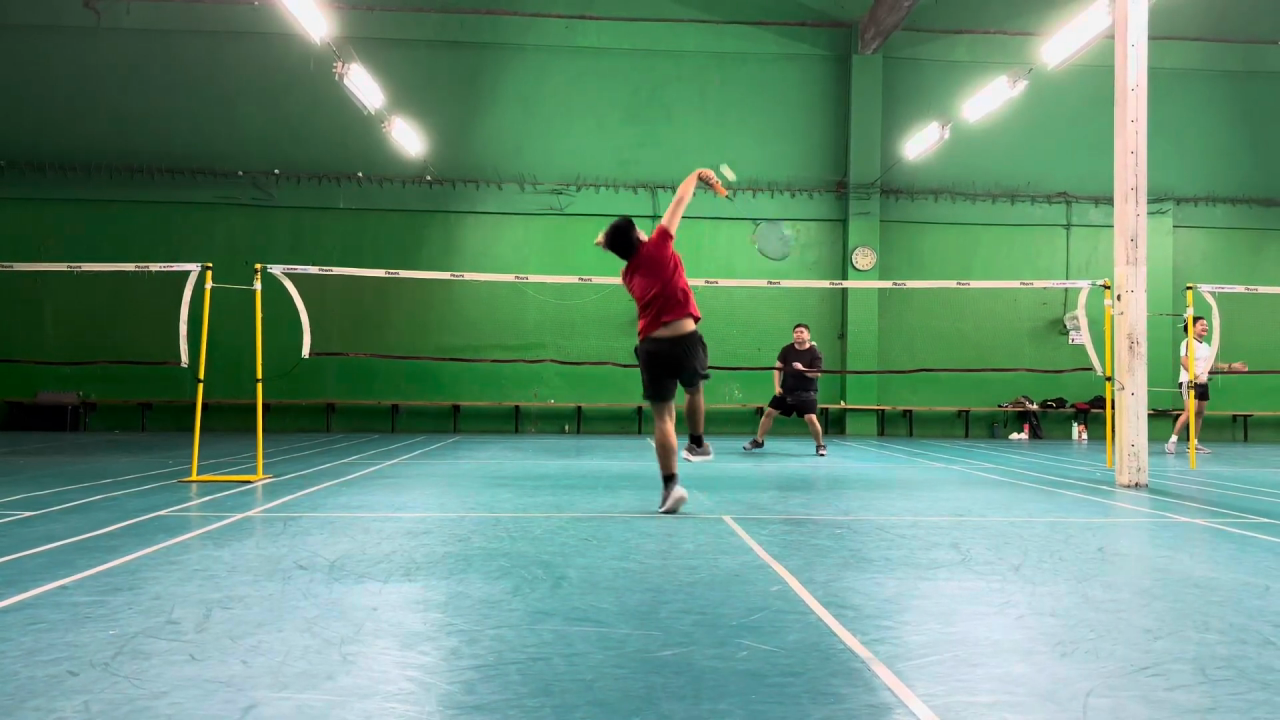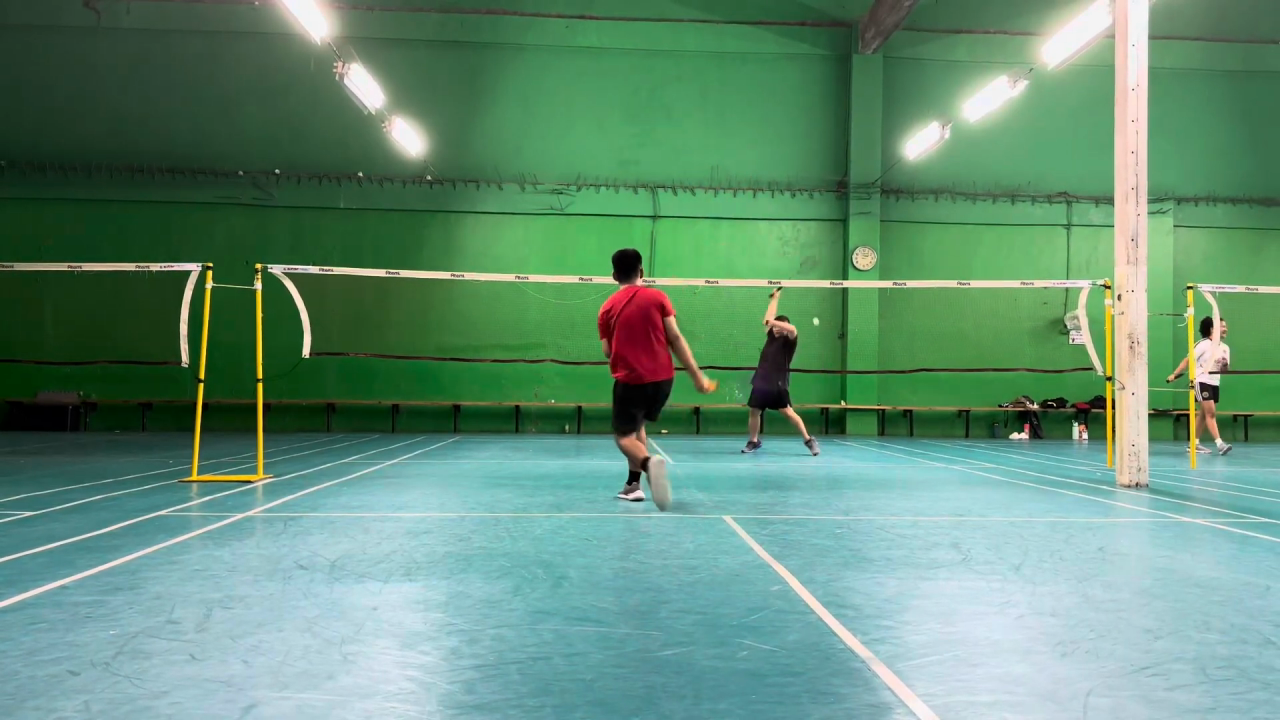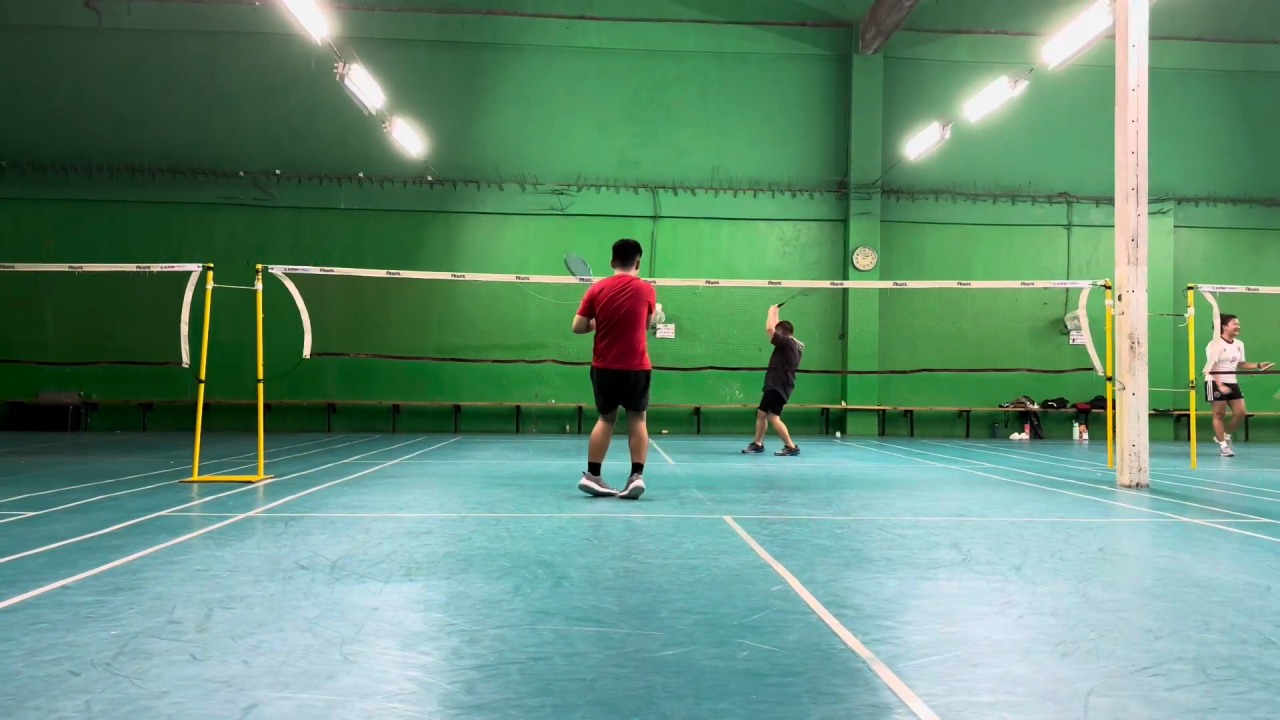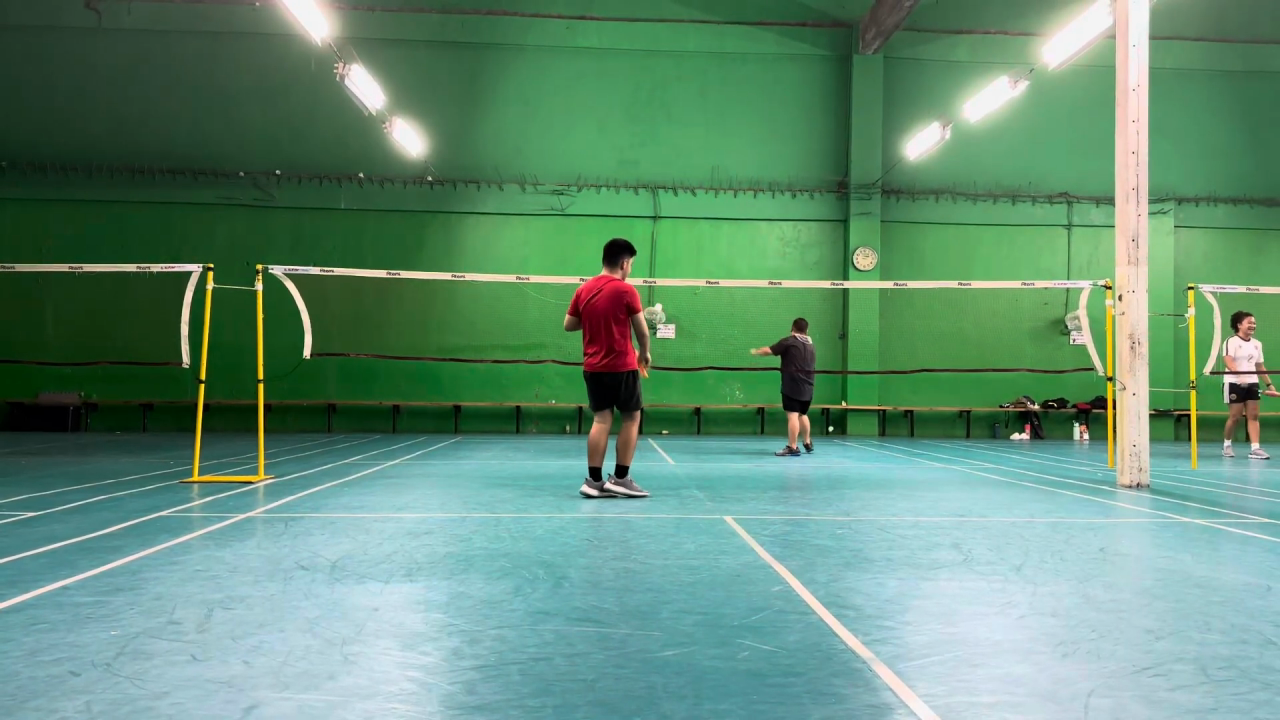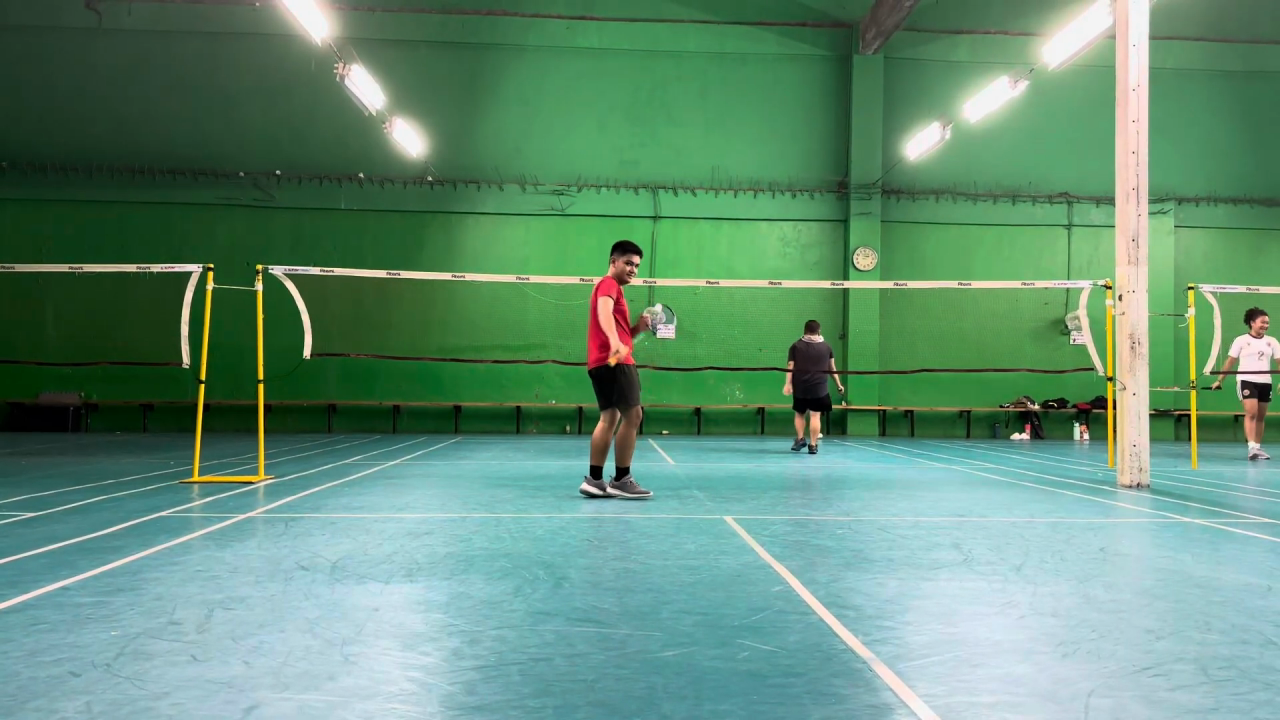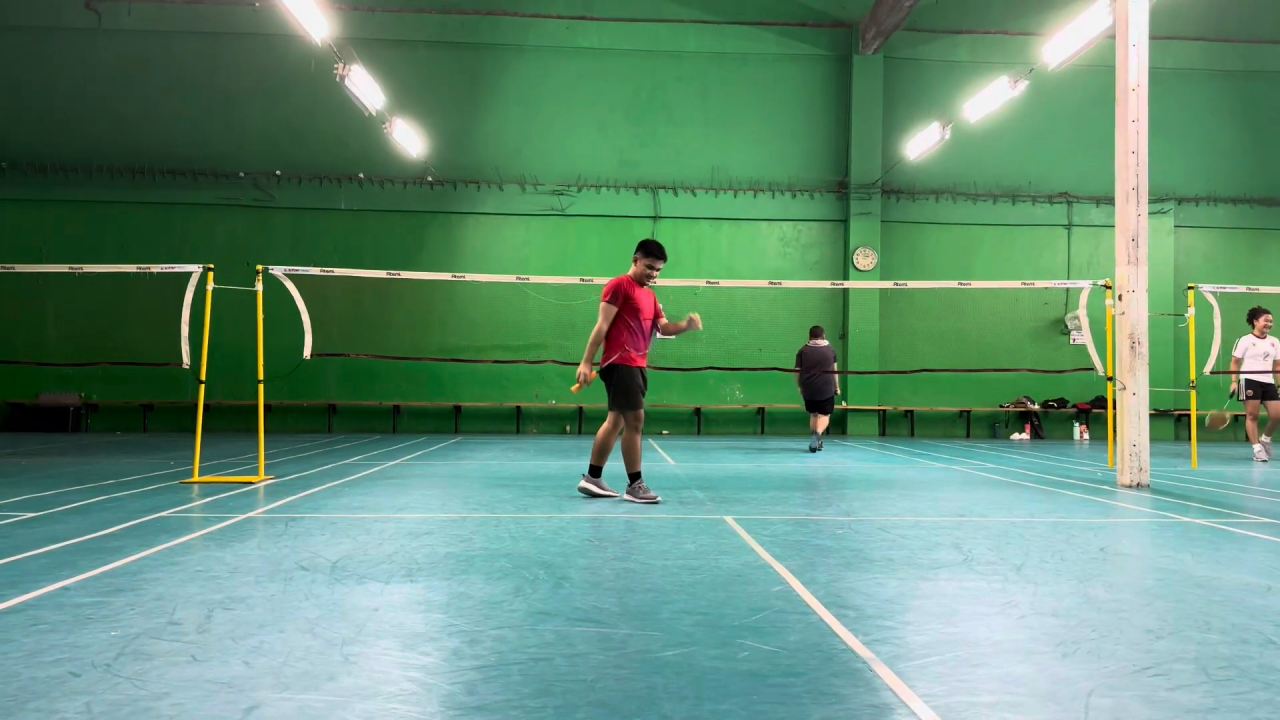
dt=0.4s
person 1, frame 1
left shoulder: (628, 274)
right shoulder: (655, 248)
right elbow: (678, 205)
left wrist: (612, 241)
right wrist: (695, 177)
left hip: (651, 347)
right hip: (685, 340)
left knee: (663, 416)
right knee: (694, 388)
left ankle: (671, 486)
right ankle: (697, 443)
person 1, frame 2
left shoulder: (607, 308)
right shoulder: (655, 297)
left elbow: (608, 353)
right elbow: (676, 340)
right wrist: (696, 375)
left hip: (630, 380)
right hip: (662, 377)
left knee: (625, 437)
right knee: (637, 429)
left ankle: (650, 464)
right ankle: (633, 485)
person 1, frame 3
left shoulder: (597, 289)
right shoulder: (647, 290)
left elbow: (578, 327)
left hip: (604, 367)
right hip: (637, 367)
left knee: (606, 420)
right knee: (638, 420)
left ankle: (592, 476)
right ankle: (636, 475)
person 1, frame 4
left shoulder: (583, 290)
right shoulder: (626, 291)
left elbow: (569, 325)
right elbow: (642, 333)
right wrist: (645, 353)
left hip: (594, 368)
right hip: (622, 367)
left knee: (601, 421)
right knee: (631, 419)
left ankle: (594, 481)
right ankle: (620, 479)
person 1, frame 5
left shoulder: (609, 288)
right shoulder: (609, 285)
right elbow: (605, 315)
left wrist: (638, 327)
right wrist: (615, 342)
left hip: (601, 364)
right hip: (614, 363)
left knee: (608, 419)
right knee: (632, 416)
left ankle: (594, 479)
right ankle: (621, 480)
person 1, frame 6
left shoulder: (650, 295)
right shoulder: (619, 286)
left elbow: (664, 328)
right elbow: (601, 326)
left wrist: (687, 324)
right wrist: (586, 362)
left hip: (635, 365)
right hip: (621, 364)
left knee: (615, 421)
right knee: (634, 421)
left ankle: (592, 478)
right ankle: (635, 485)
